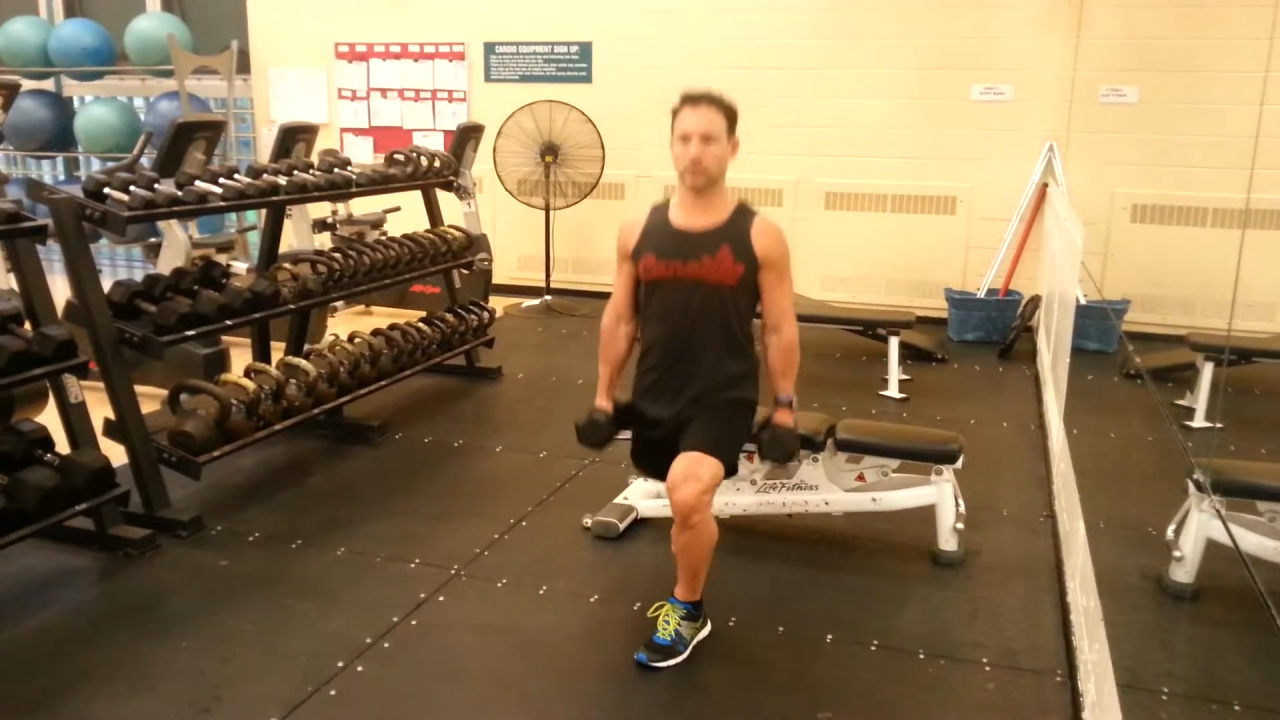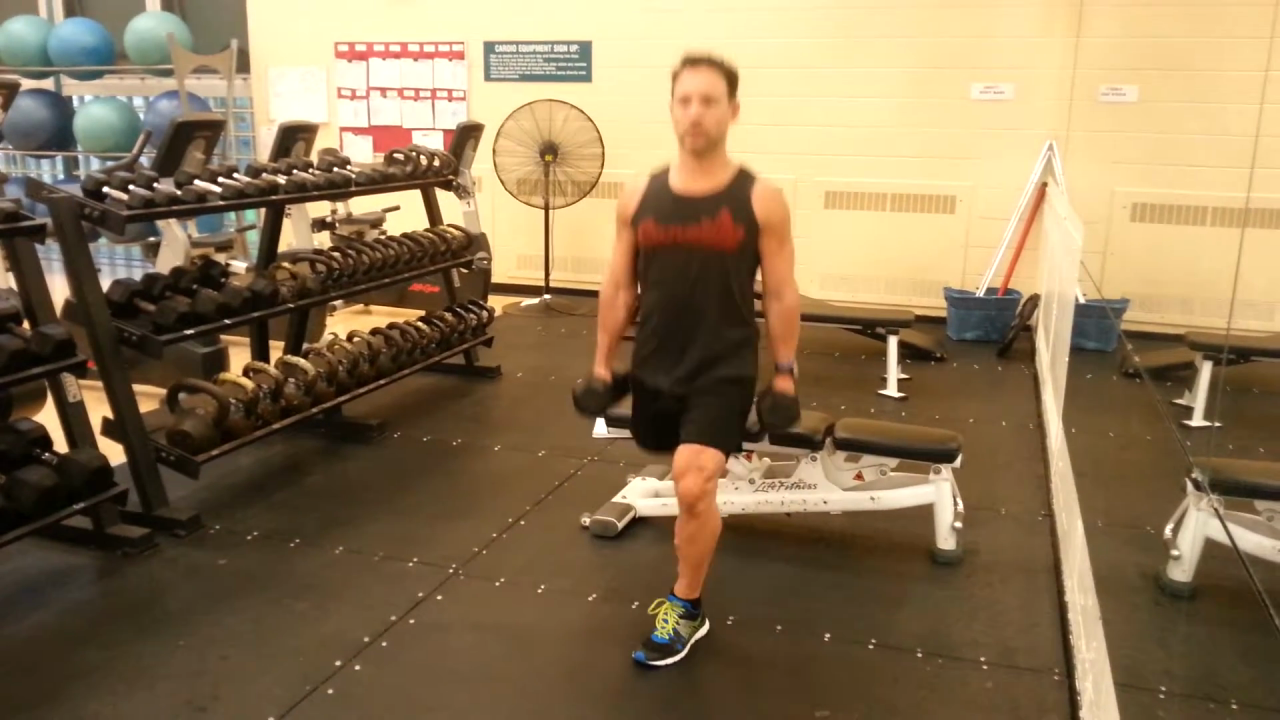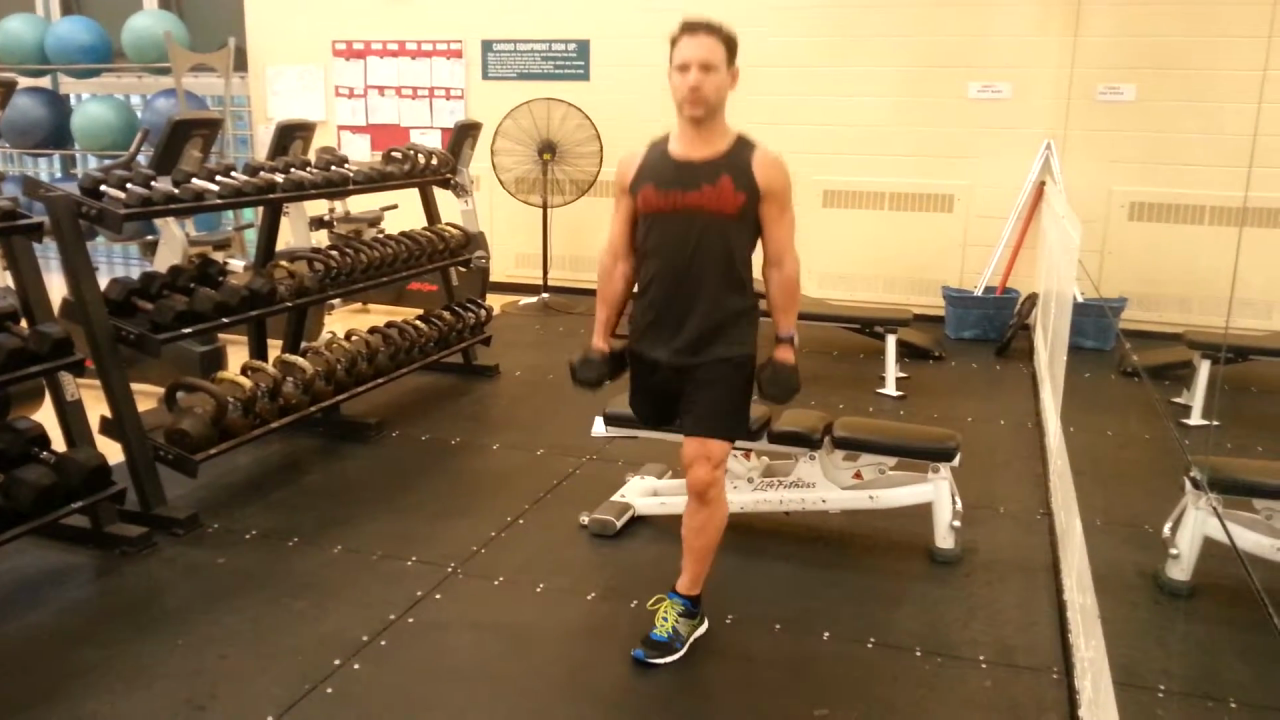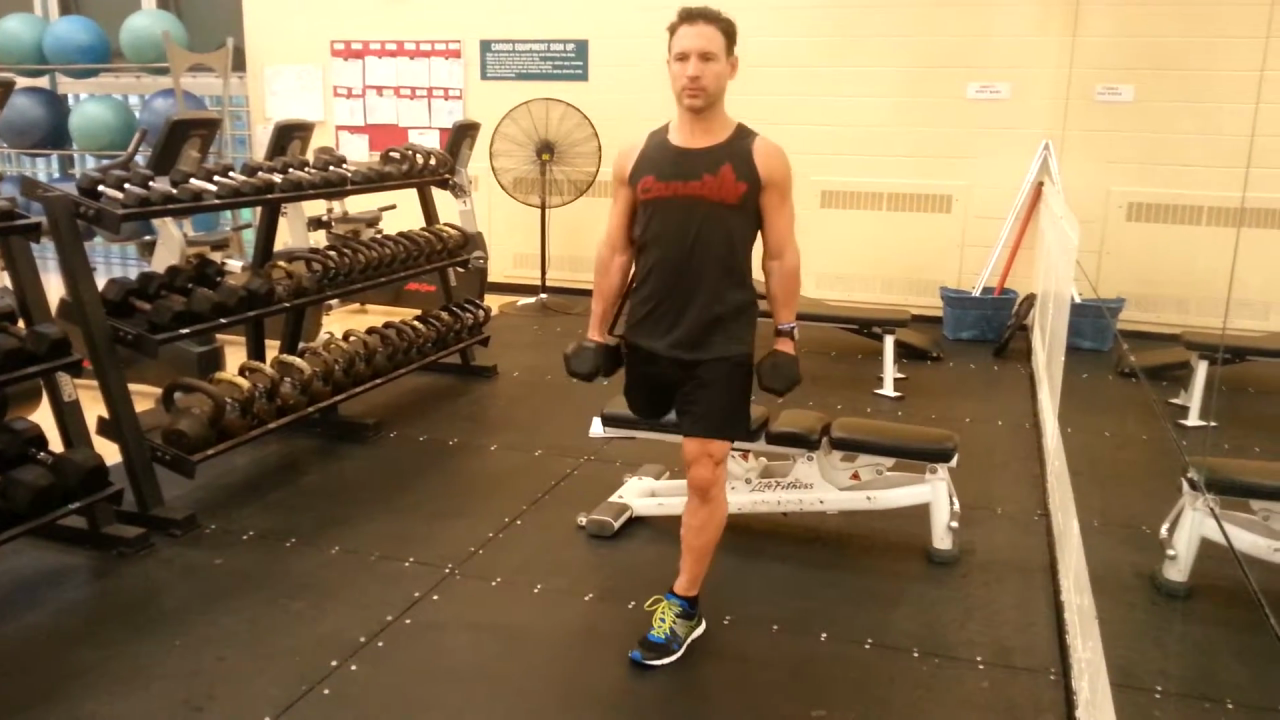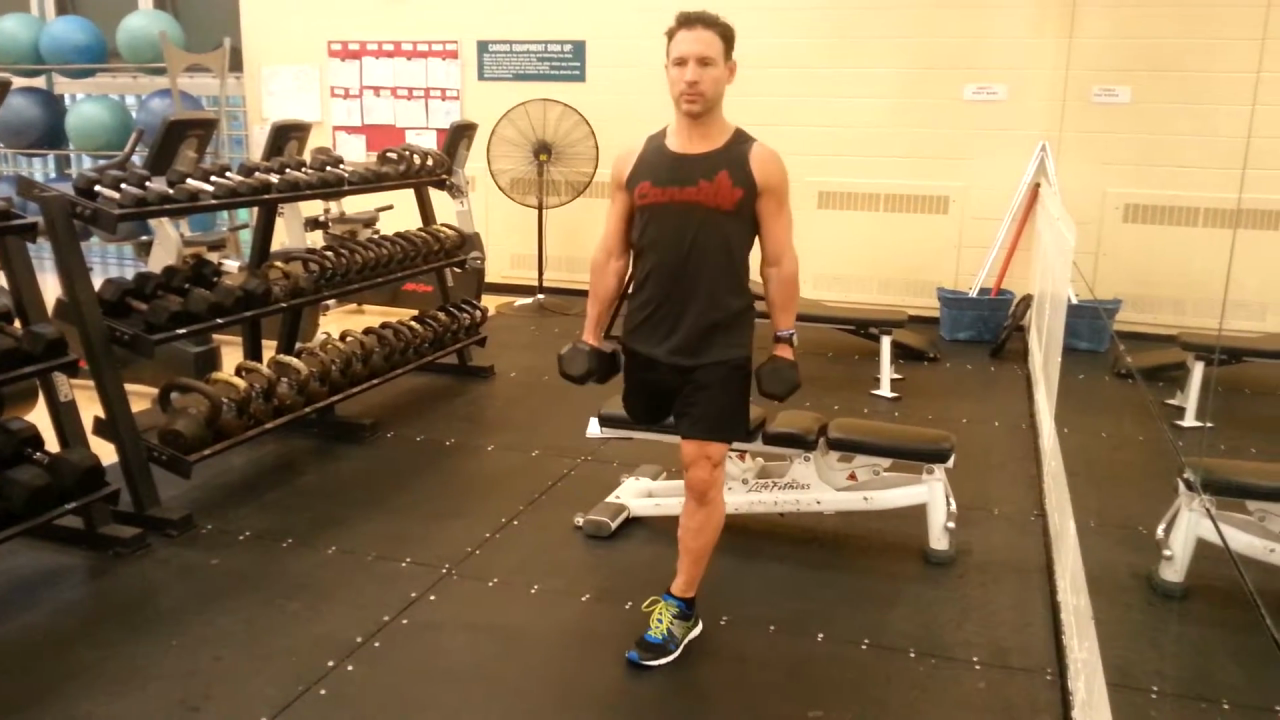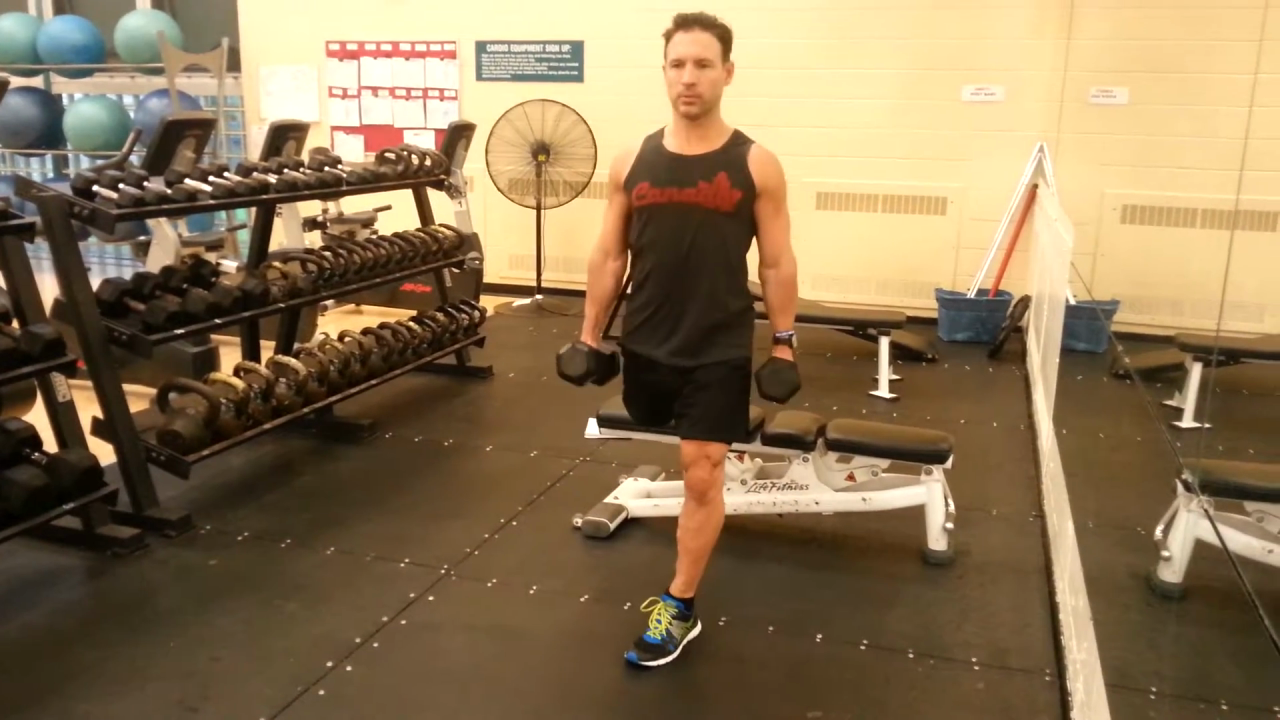
dt=0.1s
person 1, frame 1
left shoulder: (759, 234)
right shoulder: (639, 229)
left elbow: (780, 328)
right elbow: (620, 319)
left wrist: (783, 405)
right wrist: (604, 392)
left hip: (723, 395)
right hip: (655, 394)
left knee: (688, 498)
right knee: (669, 480)
left ankle: (688, 611)
person 1, frame 2
left shoulder: (760, 200)
right shoulder: (639, 197)
left elbow: (781, 295)
right elbow: (619, 288)
left wrist: (783, 371)
right wrist: (602, 361)
left hip: (723, 371)
right hip: (654, 367)
left knee: (692, 486)
right knee: (674, 462)
left ankle: (687, 609)
person 1, frame 3
left shoulder: (760, 167)
right shoulder: (638, 165)
left elbow: (782, 264)
right elbow: (618, 259)
left wrist: (784, 342)
right wrist: (600, 334)
left hip: (722, 348)
right hip: (651, 342)
left knee: (703, 477)
right knee: (683, 450)
left ankle: (686, 606)
person 1, frame 4
left shoulder: (761, 157)
right shoulder: (636, 156)
left elbow: (782, 255)
right elbow: (616, 251)
left wrist: (784, 334)
right wrist: (597, 327)
left hip: (720, 344)
right hip: (648, 336)
left knee: (703, 475)
right knee: (690, 449)
left ankle: (684, 606)
person 1, frame 5
left shoulder: (757, 163)
right shoulder: (635, 161)
left elbow: (780, 261)
right elbow: (611, 255)
left wrist: (784, 340)
right wrist: (591, 331)
left hip: (719, 348)
right hip: (646, 340)
left knee: (701, 478)
right knee: (688, 457)
left ankle: (681, 607)
person 1, frame 6
left shoulder: (755, 164)
right shoulder: (633, 161)
left elbow: (778, 262)
right elbow: (609, 256)
left wrist: (783, 342)
right wrist: (590, 332)
left hip: (718, 349)
right hip: (646, 341)
left knee: (701, 478)
right knee: (690, 460)
left ankle: (679, 608)
